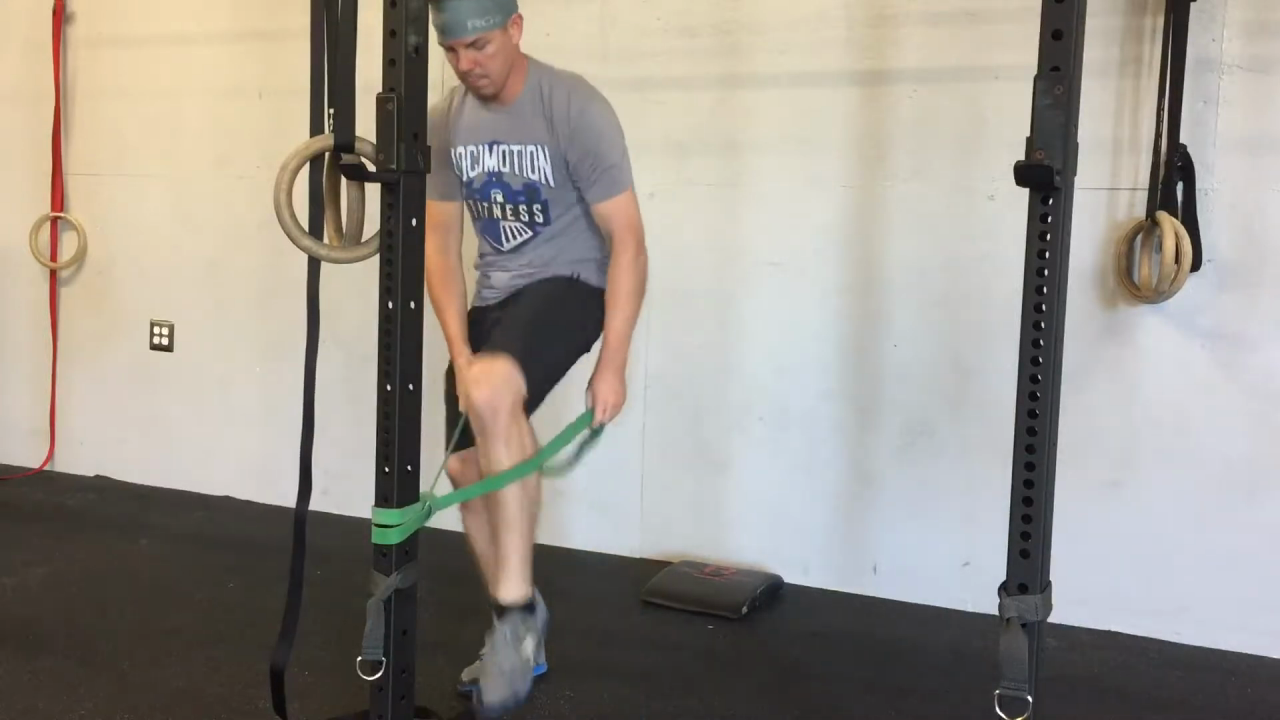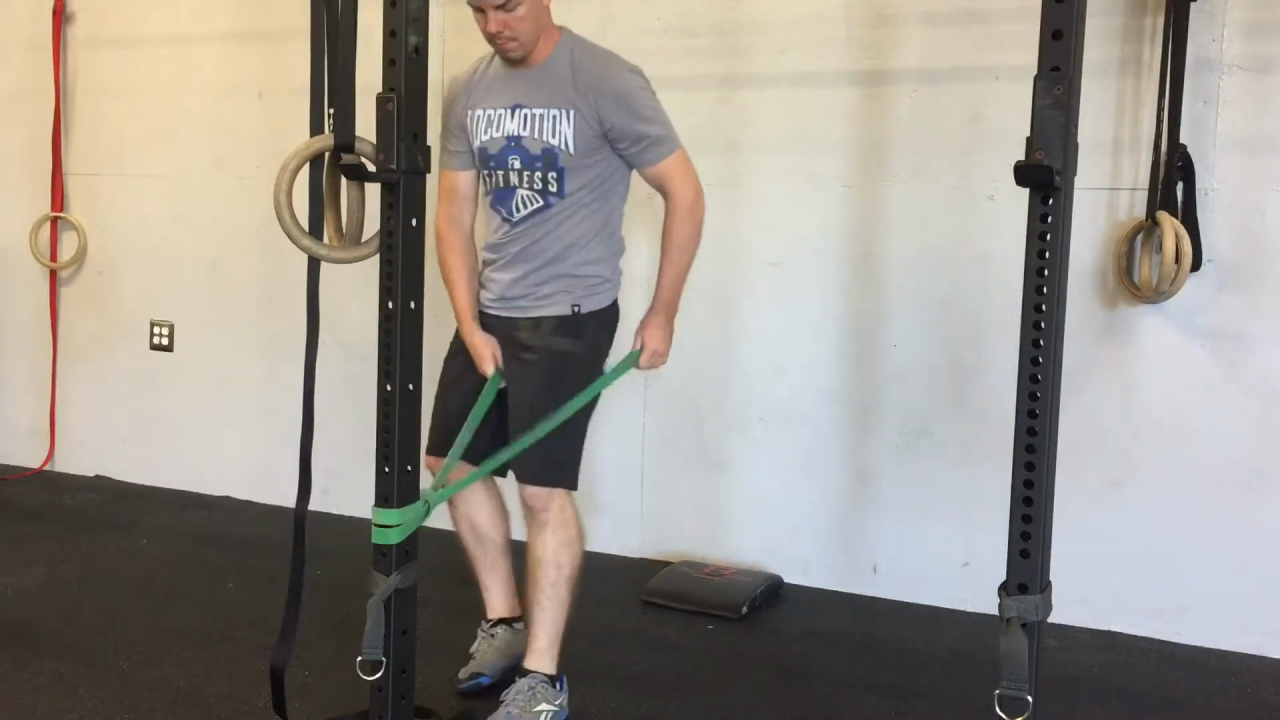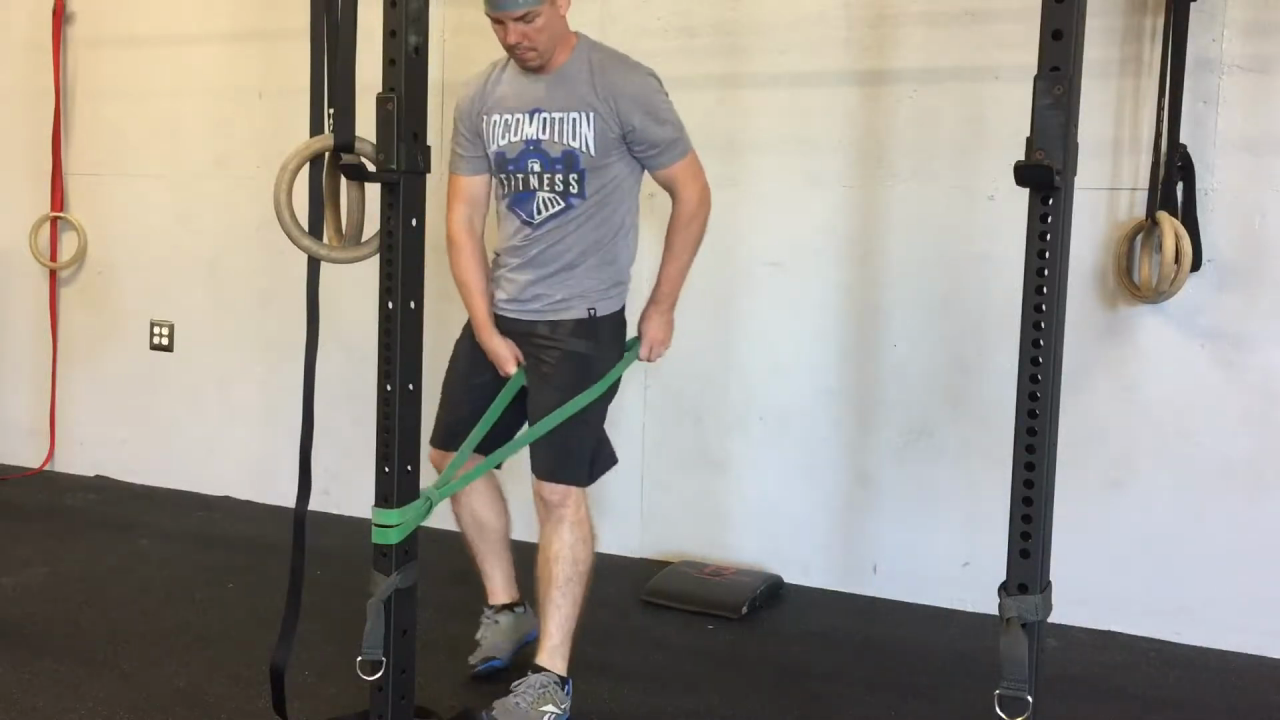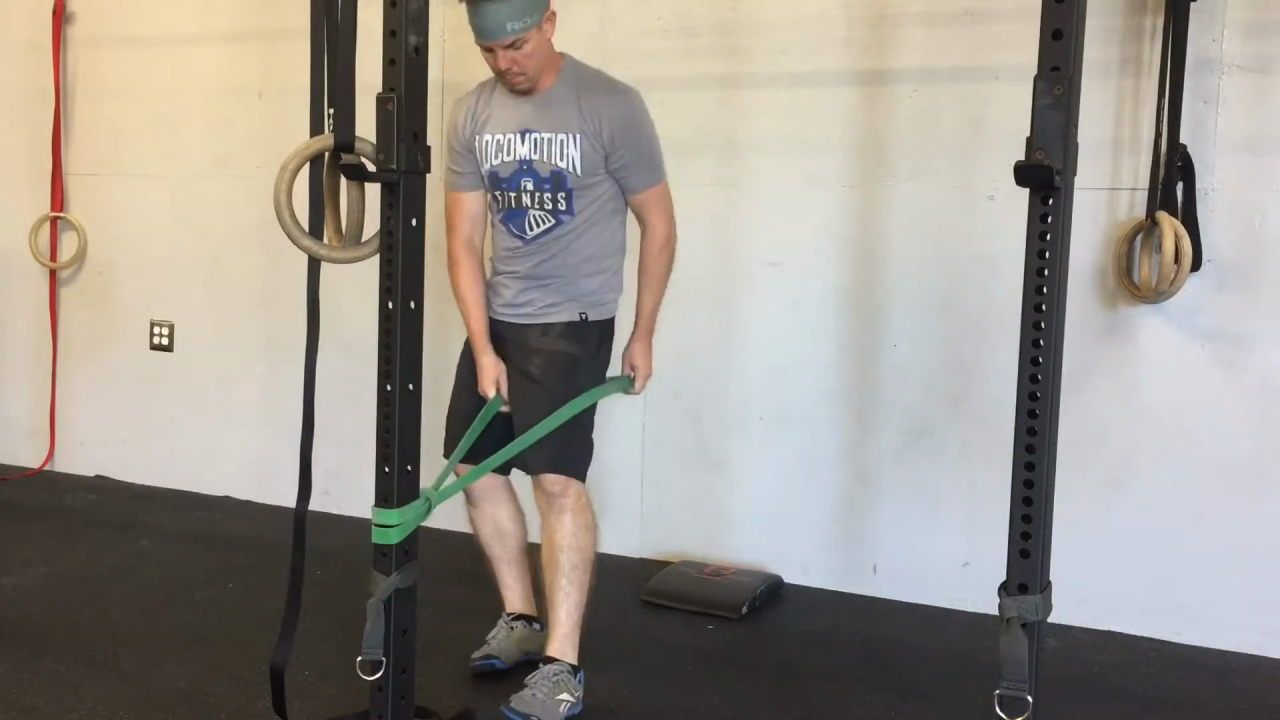
dt=0.4s
person 1, frame 1
left shoulder: (575, 108)
right shoulder: (445, 121)
left elbow: (625, 241)
right elbow: (441, 243)
left wrist: (613, 364)
right wrist: (460, 358)
left hip: (569, 289)
right hip: (497, 299)
left knee: (494, 397)
right knee: (468, 463)
left ankle: (517, 607)
right ankle: (520, 641)
person 1, frame 2
left shoulder: (605, 82)
right shoulder: (466, 92)
left elbow: (684, 194)
right elbow: (453, 216)
left wrist: (661, 314)
right wrist: (471, 326)
left hip: (569, 315)
right hip: (491, 311)
left knee: (542, 491)
right knee: (453, 464)
right ankle: (505, 622)
person 1, frame 3
left shoulder: (623, 87)
right shoulder: (481, 96)
left elbow: (692, 194)
right elbow: (463, 220)
left wrist: (662, 306)
right wrist: (486, 330)
left hip: (581, 322)
right hip: (500, 313)
left knee: (558, 491)
right knee: (452, 455)
right ankle: (508, 608)
person 1, frame 4
left shoulder: (611, 107)
right shoulder: (472, 114)
left elbow: (658, 224)
right elbow: (463, 239)
left wrist: (643, 335)
right wrist: (481, 348)
left hip: (573, 323)
right hip: (498, 321)
left knee: (558, 480)
right knee: (477, 473)
right ankle: (521, 619)
